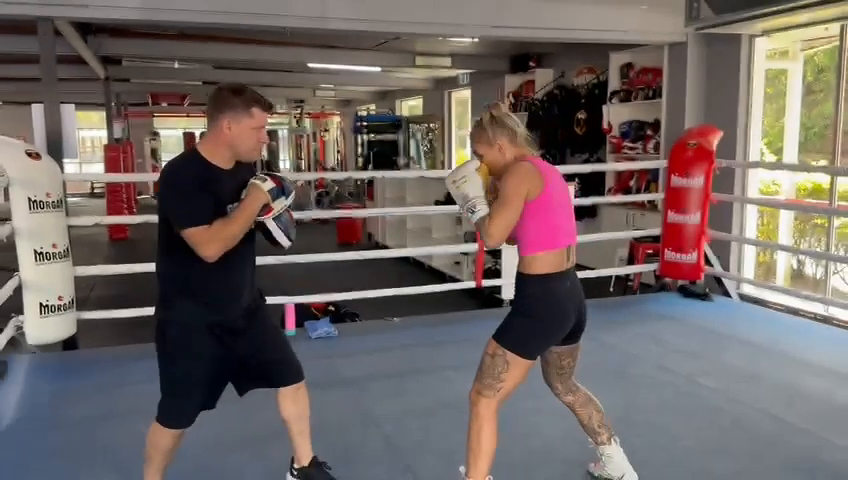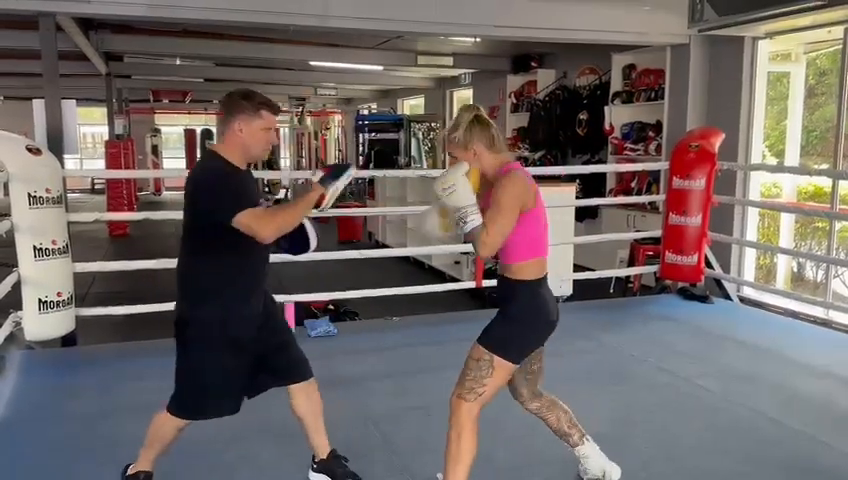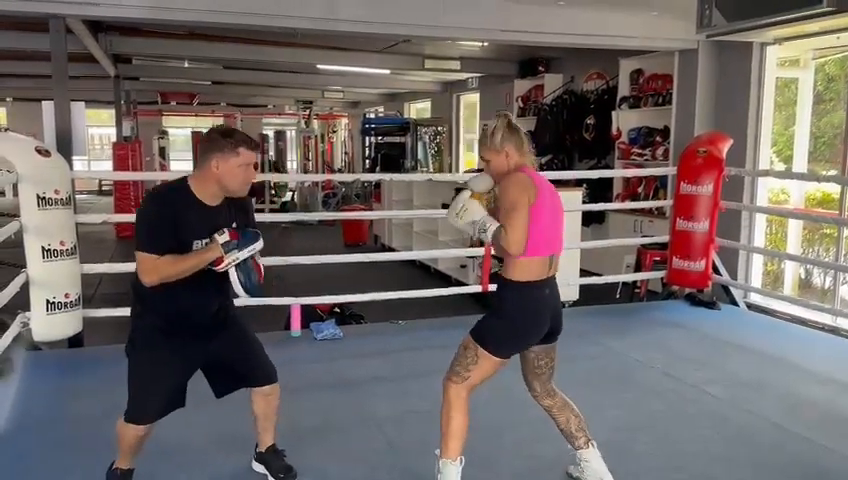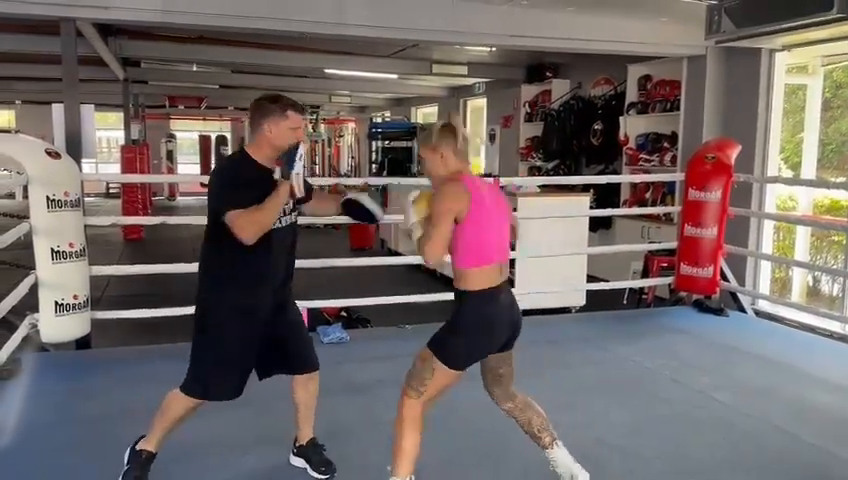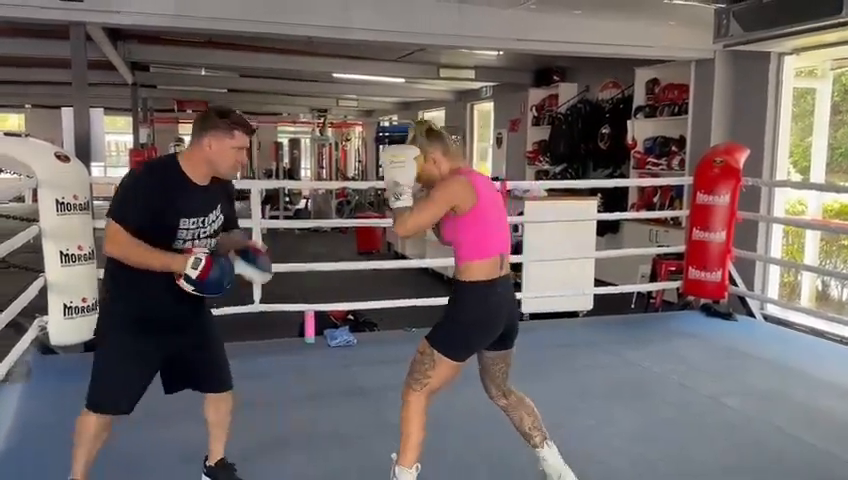
dt=1s
person 1, frame 1
left shoulder: (243, 168)
right shoulder: (182, 175)
right elbow: (210, 245)
right wrist: (256, 199)
left hip: (244, 306)
right hip: (191, 317)
left knee: (291, 378)
right knee: (176, 413)
person 1, frame 2
left shoulder: (238, 172)
right shoulder: (211, 176)
right elbow: (264, 229)
left wrist: (293, 221)
right wrist: (317, 192)
left hip: (252, 304)
right hip: (211, 314)
left knee: (300, 376)
right knee: (188, 405)
person 1, frame 3
left shoulder: (238, 204)
right shoulder: (163, 203)
right elbow: (149, 273)
right wrist: (215, 251)
left hip: (216, 316)
right hip: (160, 326)
left knee: (266, 381)
right knee: (141, 416)
person 1, frame 4
left shoulder: (288, 168)
right shoulder: (232, 172)
left elbow: (312, 202)
right elbow: (249, 231)
left wrist: (347, 202)
right wrist: (284, 187)
left hip: (274, 298)
right hip: (227, 302)
left knee: (307, 369)
right knee: (200, 389)
left ankle: (304, 445)
person 1, frame 5
left shoulder: (221, 187)
right shoulder: (149, 180)
left elbow: (223, 235)
right elbow: (114, 244)
left wrist: (243, 246)
right wrist: (181, 262)
left hip: (189, 310)
right hip: (131, 314)
left knee: (220, 388)
right knee: (104, 405)
person 2, frame 1
left shoulder: (520, 172)
right shoulder: (549, 172)
left elbow: (492, 236)
left wrist: (471, 198)
right wrist: (485, 195)
left hip: (539, 301)
right hip: (569, 296)
left knee: (483, 400)
right knee: (564, 386)
person 2, frame 2
left shoulder: (510, 184)
right shoulder: (503, 178)
left elbow: (485, 249)
left wrist: (460, 203)
left hip: (525, 307)
right hip: (533, 304)
left knee: (463, 404)
right knee: (529, 396)
person 2, frame 3
left shoulder: (515, 182)
right shoulder: (545, 186)
left elbow: (513, 245)
left wrist: (477, 221)
right wrist: (489, 210)
left hip: (517, 304)
right hip: (548, 300)
left knee: (455, 387)
right knee: (543, 390)
person 2, frame 4
left shoulder: (449, 191)
right shoulder: (493, 193)
left elbow: (432, 257)
left wrist: (416, 223)
left hip: (473, 315)
right hip: (503, 308)
left knee: (411, 401)
right knee: (504, 395)
person 2, frame 5
left shoulder: (454, 185)
right shoulder: (482, 183)
left elbow: (403, 228)
left wrist: (399, 186)
right wrist: (425, 198)
left hip: (473, 305)
right hip: (503, 302)
left knee: (415, 393)
right knee: (500, 390)
